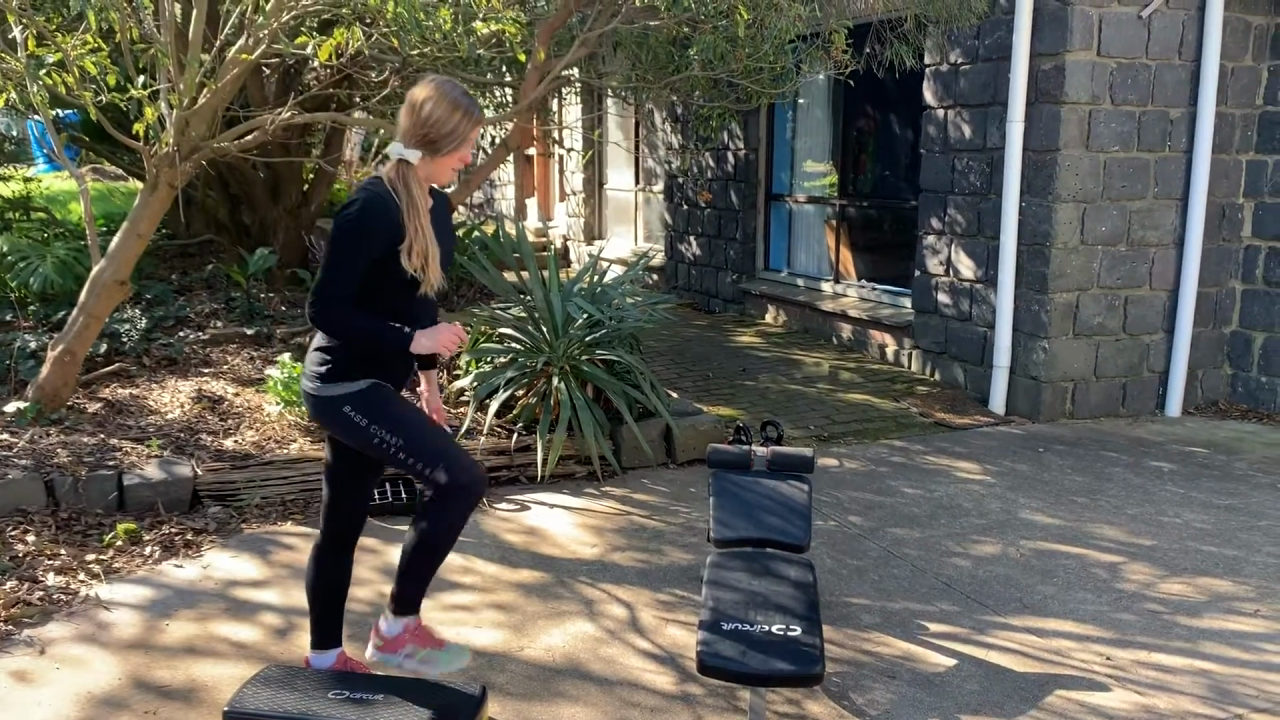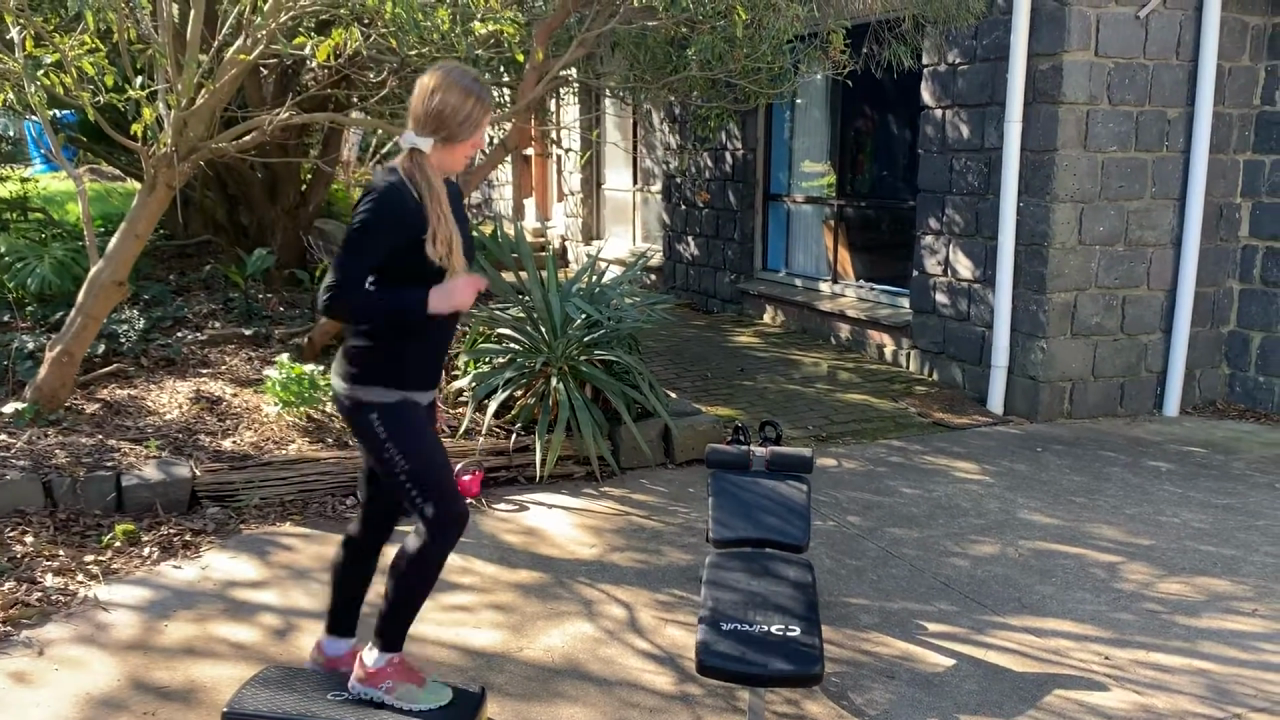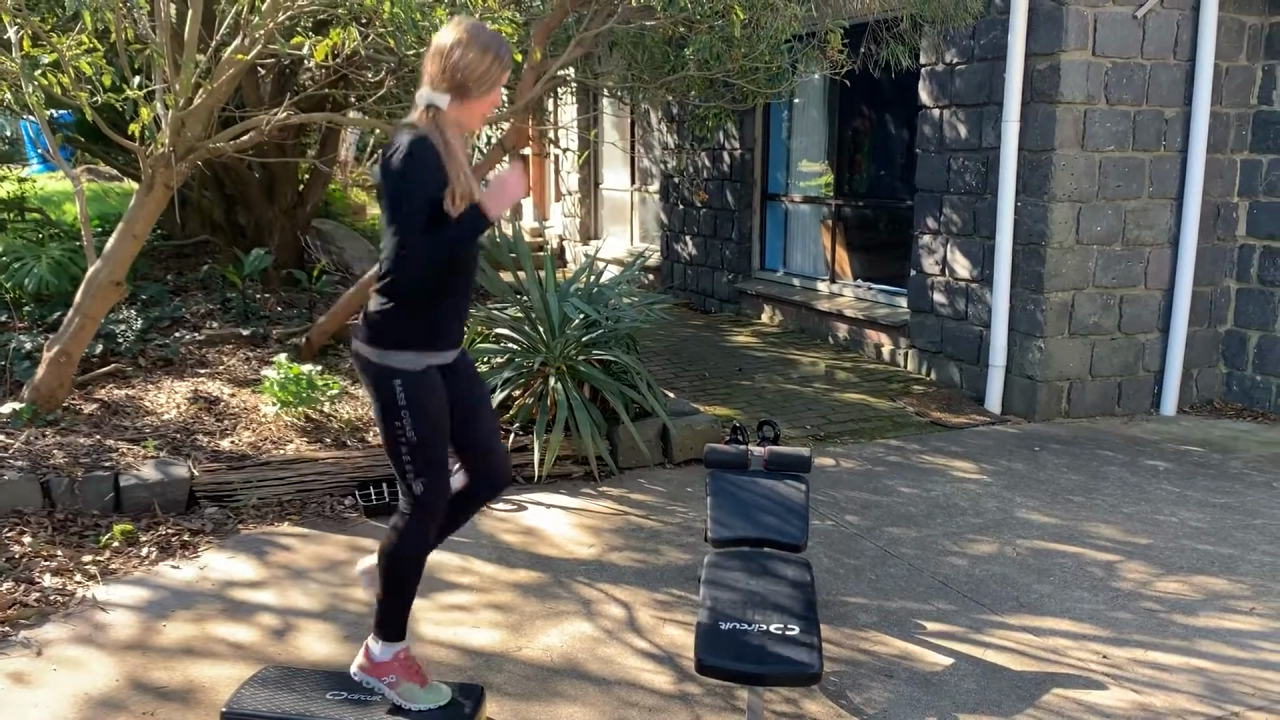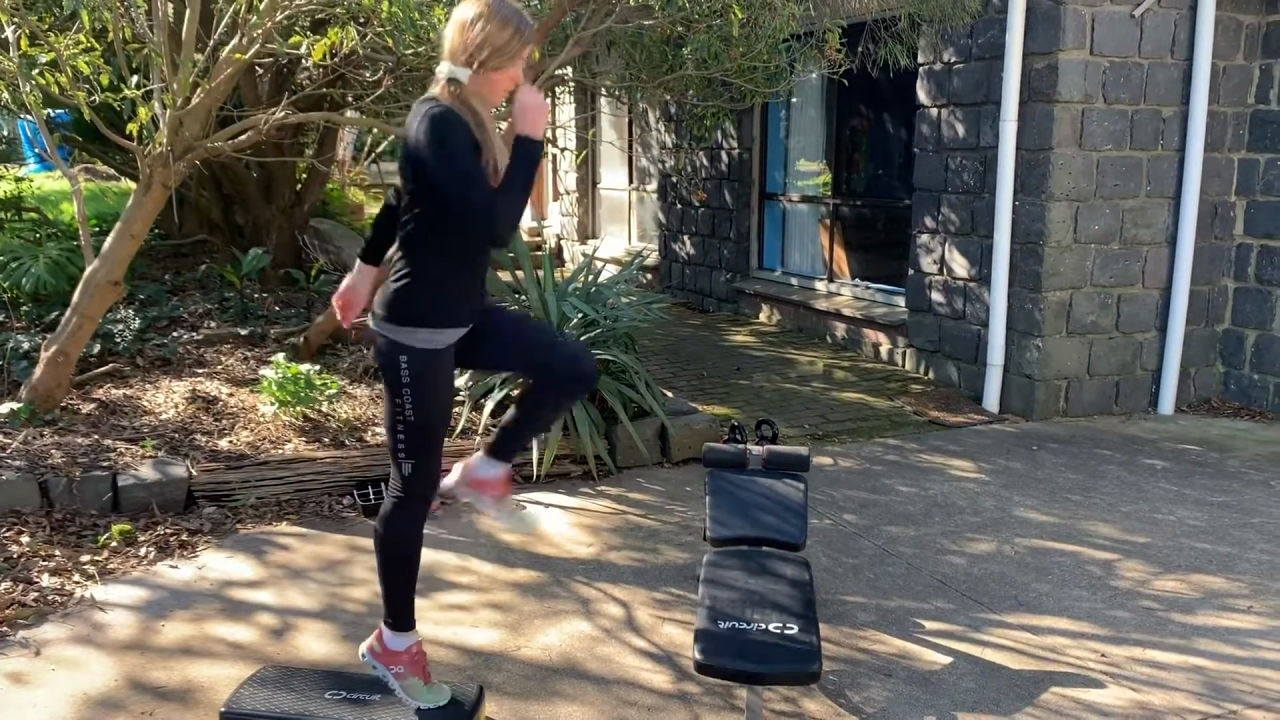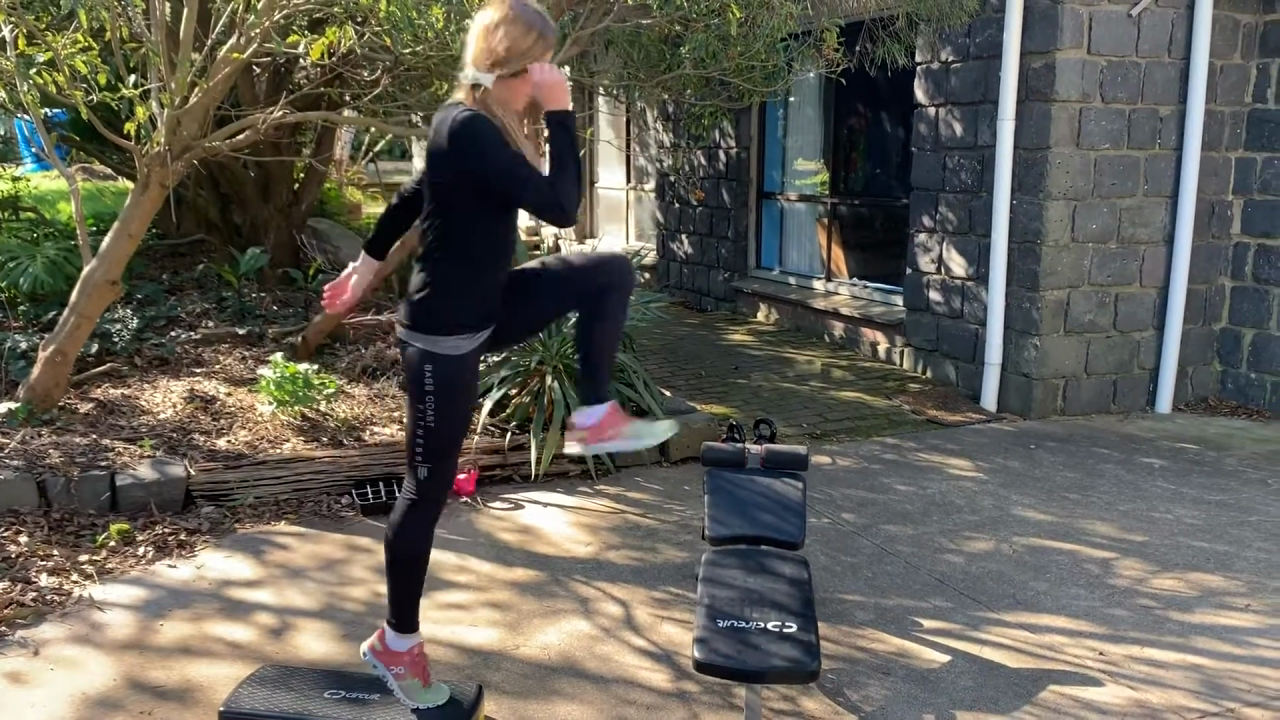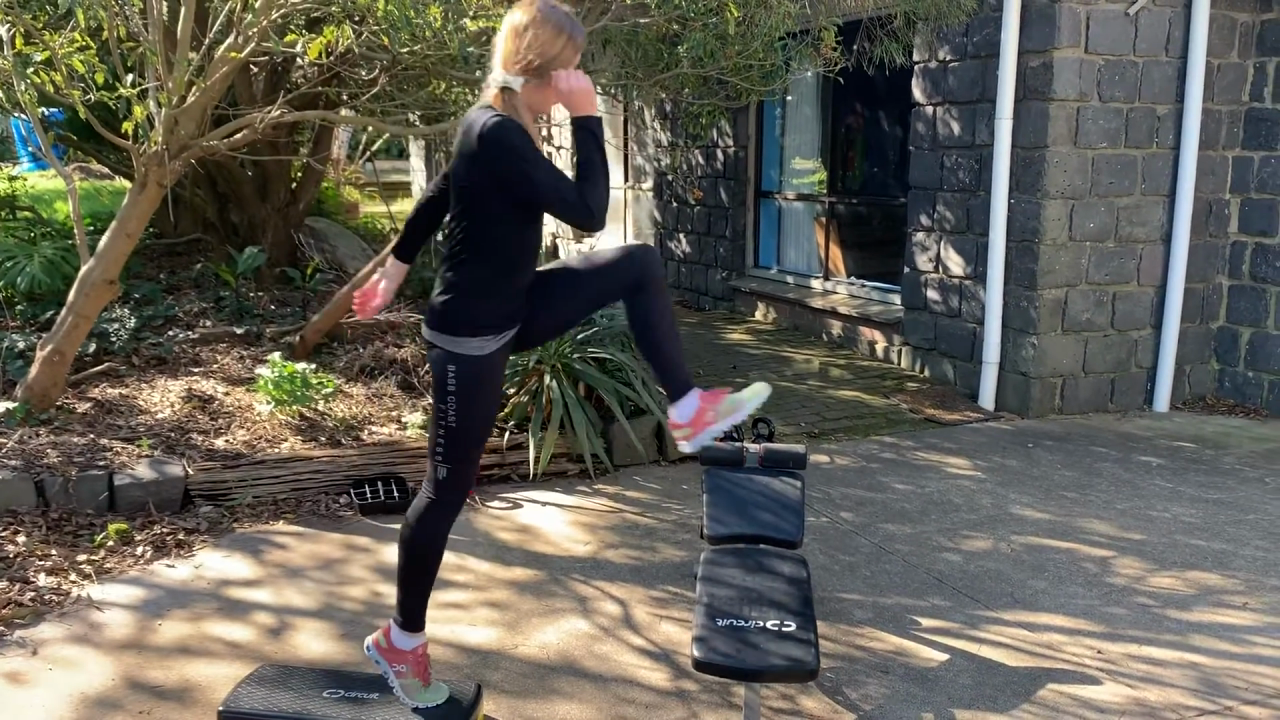
dt=0.1s
person 1, frame 1
left shoulder: (433, 203)
right shoulder: (371, 207)
right elbow: (329, 312)
left wrist: (425, 381)
right wrist: (415, 341)
left hip: (374, 384)
right hip: (345, 388)
left knee: (343, 521)
right knee: (460, 484)
left ankle: (327, 653)
right ankle: (398, 628)
person 1, frame 2
left shoulder: (444, 192)
right shoulder: (391, 199)
right elbow: (336, 300)
right wrist: (433, 301)
left hip: (409, 387)
right hip: (379, 393)
left knee: (376, 520)
right knee: (447, 515)
left ankle: (335, 648)
right ankle: (380, 662)
person 1, frame 3
left shoulder: (443, 145)
right shoulder: (412, 154)
right elbow: (408, 264)
right wrist: (486, 208)
left hip: (441, 347)
right hip: (402, 356)
left knee: (486, 477)
right knee: (425, 500)
right ankle: (383, 654)
person 1, frame 4
left shoulder: (463, 116)
right shoulder: (438, 124)
left elbow: (402, 201)
right elbow: (494, 225)
left wrist: (365, 269)
right wrist: (529, 137)
left hip: (463, 316)
right hip: (415, 331)
left knee: (574, 367)
right knee: (415, 483)
left ankle: (485, 469)
right ankle: (393, 641)
person 1, frame 5
left shoulder: (474, 120)
right shoulder: (471, 134)
left elbow: (413, 196)
right elbow: (560, 208)
left wrist: (368, 261)
right wrist: (560, 114)
left hip: (487, 305)
right hip: (441, 335)
left knee: (610, 273)
right knee: (431, 488)
left ankle: (595, 418)
right ankle: (398, 643)
person 1, frame 6
left shoulder: (495, 123)
right shoulder: (496, 137)
left elbow: (442, 193)
right elbow: (586, 211)
left wrist: (395, 263)
right wrist: (586, 118)
left hip: (515, 307)
right hip: (467, 335)
left knee: (641, 268)
right knee: (450, 486)
left ankle: (686, 411)
right ankle: (400, 641)
